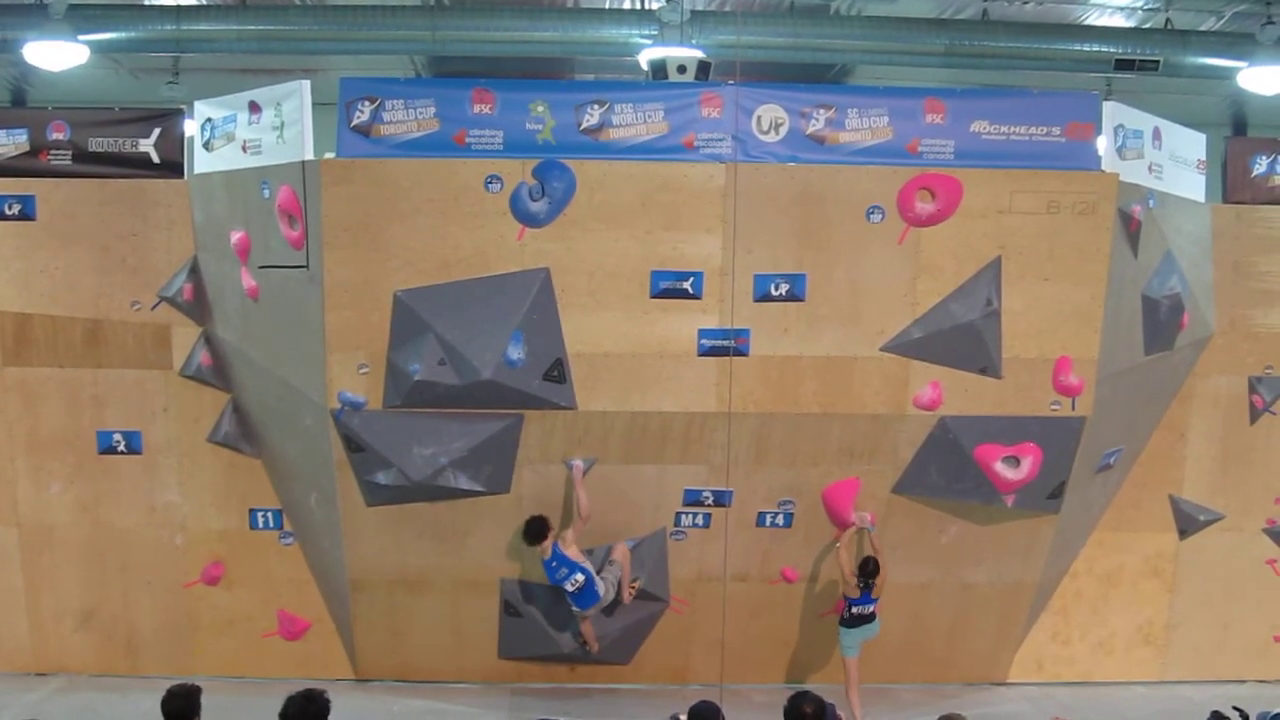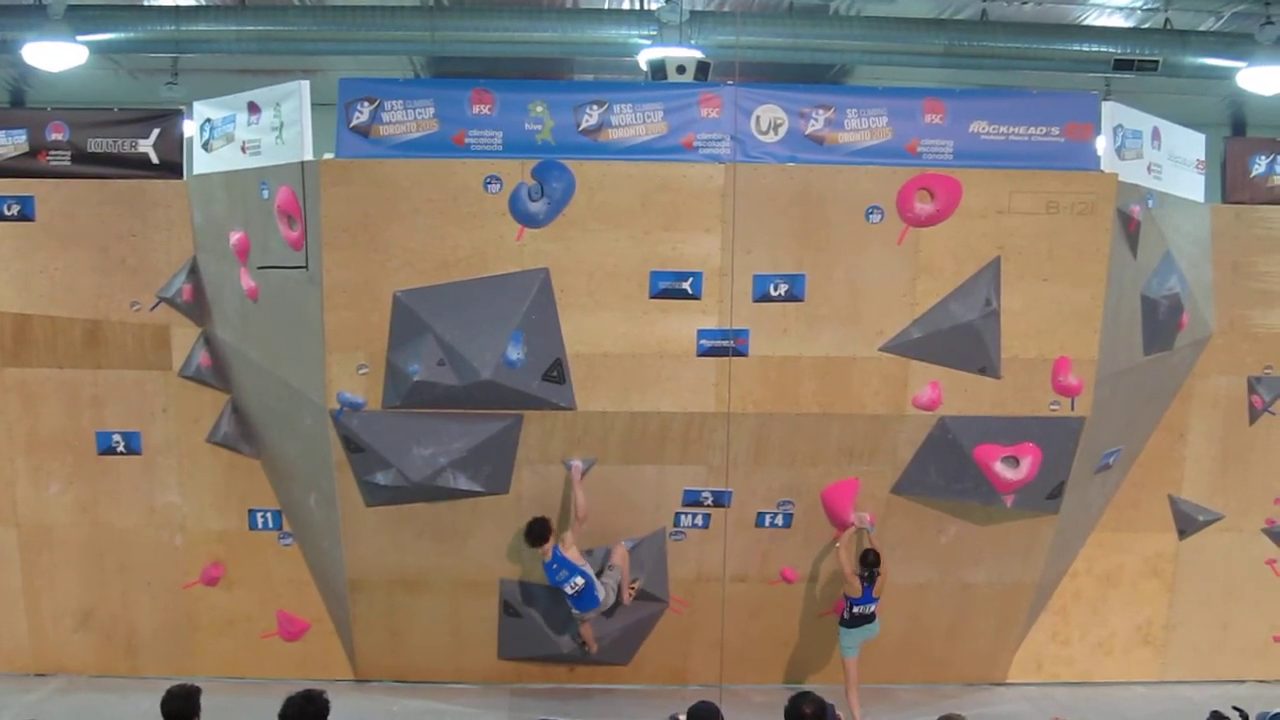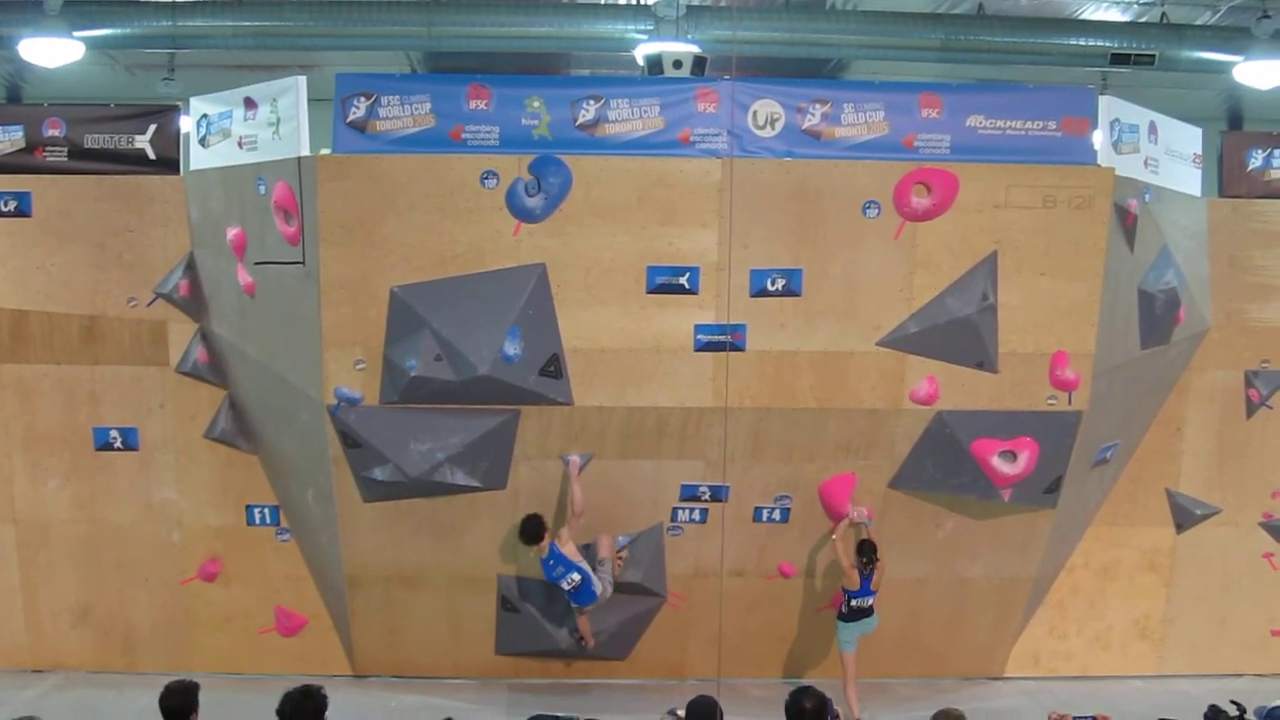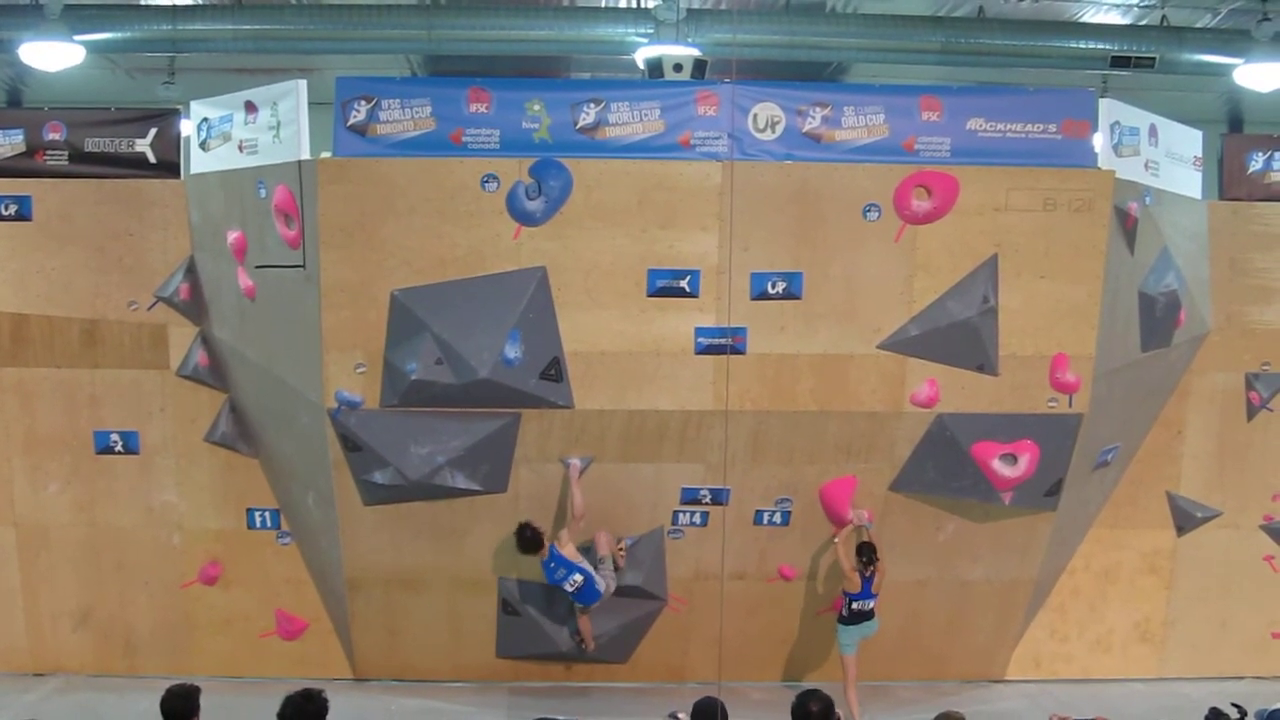
dt=0.3s
person 1, frame 1
left shoulder: (850, 582)
right shoulder: (879, 583)
left elbow: (842, 546)
right elbow: (877, 552)
left wrist: (855, 526)
right wrist: (869, 529)
left hip: (850, 632)
right hip: (872, 628)
left knee: (852, 682)
person 1, frame 2
left shoulder: (852, 581)
right shoulder: (879, 580)
left elbow: (841, 546)
right elbow: (877, 553)
left wrist: (854, 527)
right wrist: (868, 529)
left hip: (850, 633)
right hip: (872, 628)
left knee: (851, 682)
person 1, frame 3
left shoulder: (850, 574)
right shoulder: (878, 572)
left elbow: (837, 538)
right elbow: (872, 546)
left wrist: (849, 519)
right wrist: (865, 524)
left hip: (848, 626)
right hip: (870, 622)
left knee: (849, 677)
person 1, frame 4
left shoulder: (851, 577)
right shoulder: (879, 575)
left elbow: (839, 542)
right elbow: (872, 549)
left wrist: (853, 525)
right wrist: (864, 527)
left hip: (849, 630)
right hip: (870, 626)
left knee: (850, 679)
person 2, frame 1
left shoulder: (545, 563)
right shoulder: (564, 544)
right elbow: (584, 515)
right wrist: (577, 479)
left hip: (582, 607)
right hip: (602, 593)
left knee: (583, 618)
right knee: (621, 547)
left ankle: (593, 645)
right ankle: (625, 592)
person 2, frame 2
left shoulder: (546, 565)
right shoulder: (564, 547)
right elbow: (580, 516)
right wrist: (576, 480)
left hip: (582, 609)
right hip: (603, 597)
left knee: (582, 620)
right knee: (620, 549)
left ankle: (592, 646)
right ankle: (625, 593)
person 2, frame 3
left shoulder: (543, 563)
right shoulder: (561, 543)
right elbow: (578, 512)
right wrist: (573, 475)
left hip: (580, 601)
right hip: (601, 589)
left knee: (580, 613)
right knee: (603, 538)
left ankle: (588, 641)
right ankle: (615, 567)
person 2, frame 4
left shoulder: (545, 567)
right shoulder: (561, 545)
right elbow: (578, 515)
right wrist: (573, 478)
left hip: (584, 600)
right hip: (603, 585)
left knee: (581, 614)
right knee: (601, 535)
left ankle: (588, 644)
right ankle: (618, 561)
